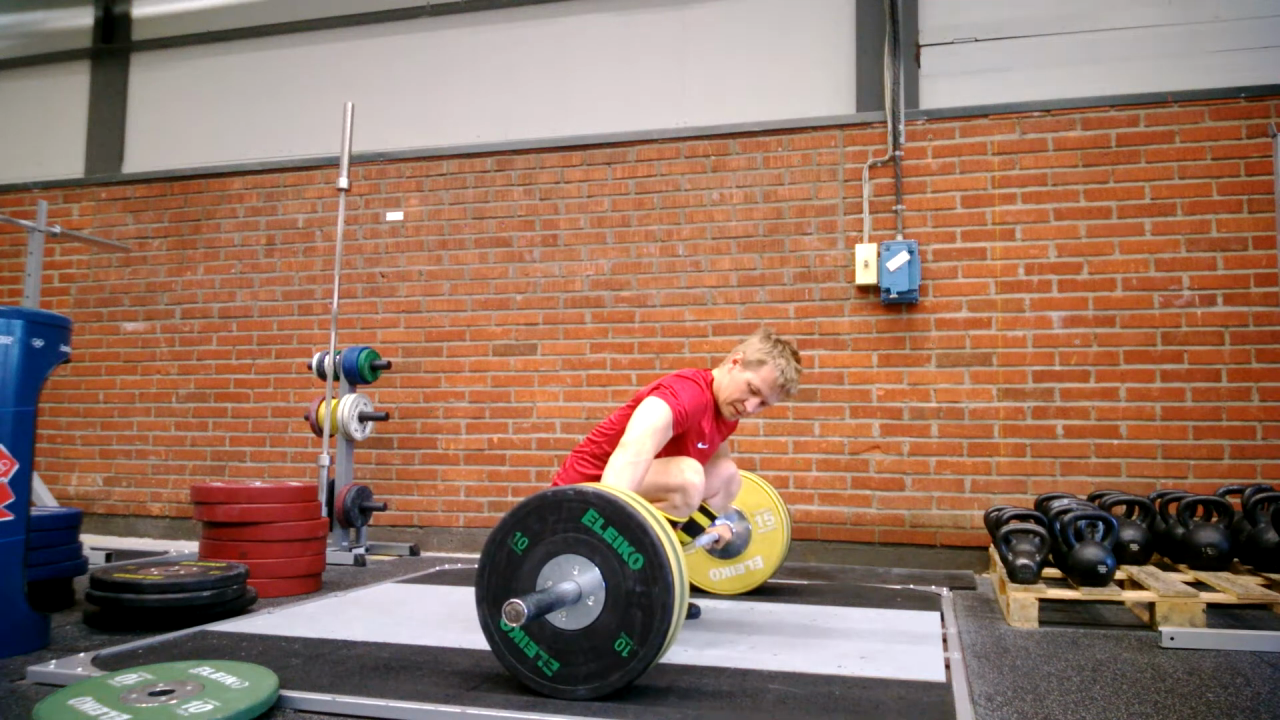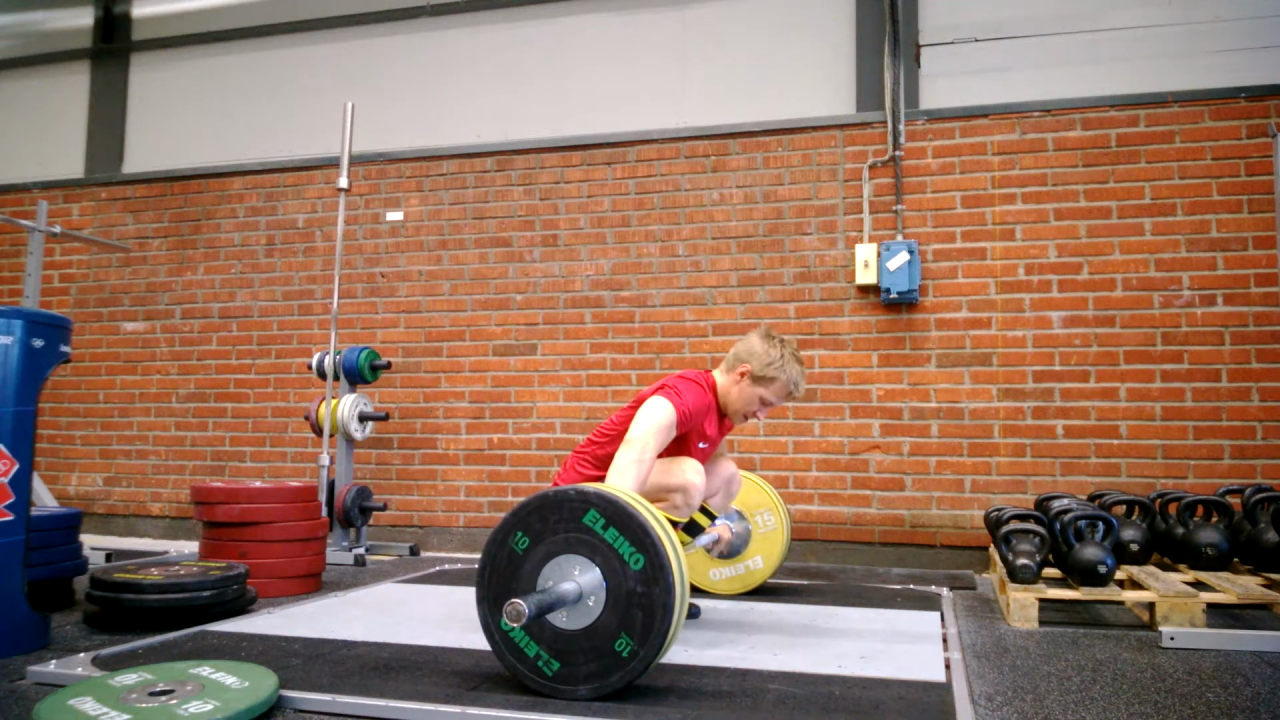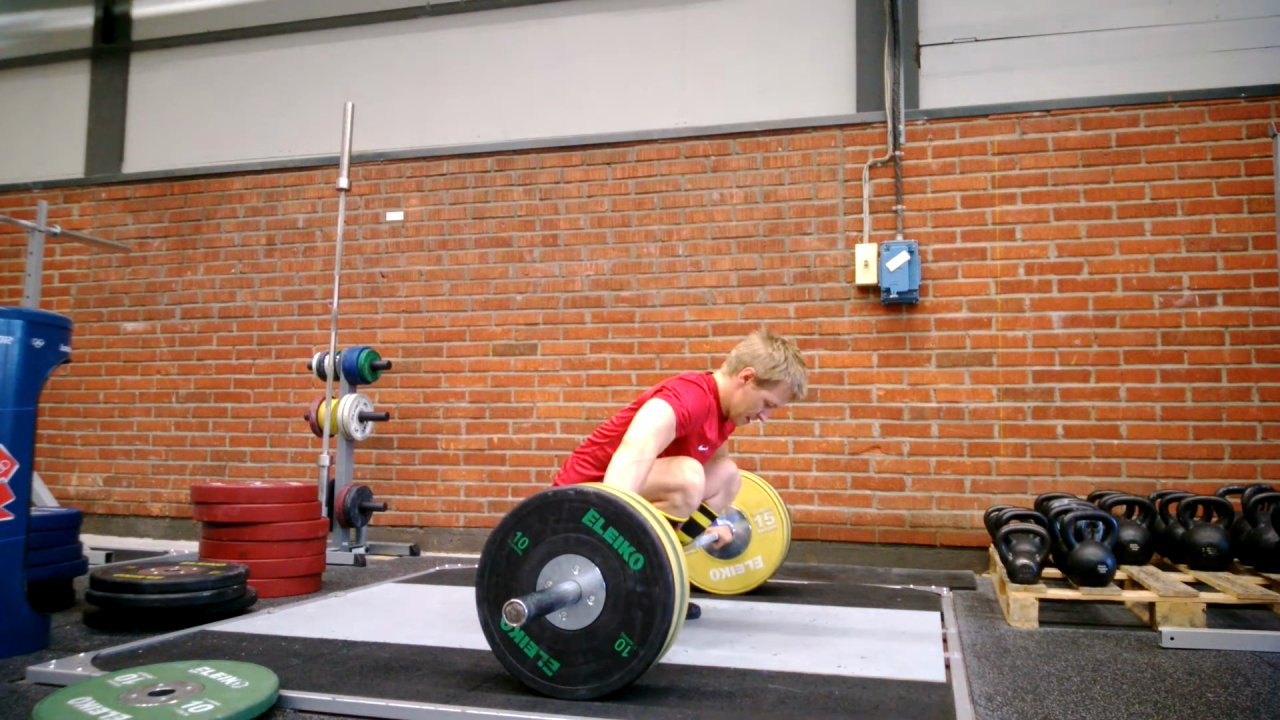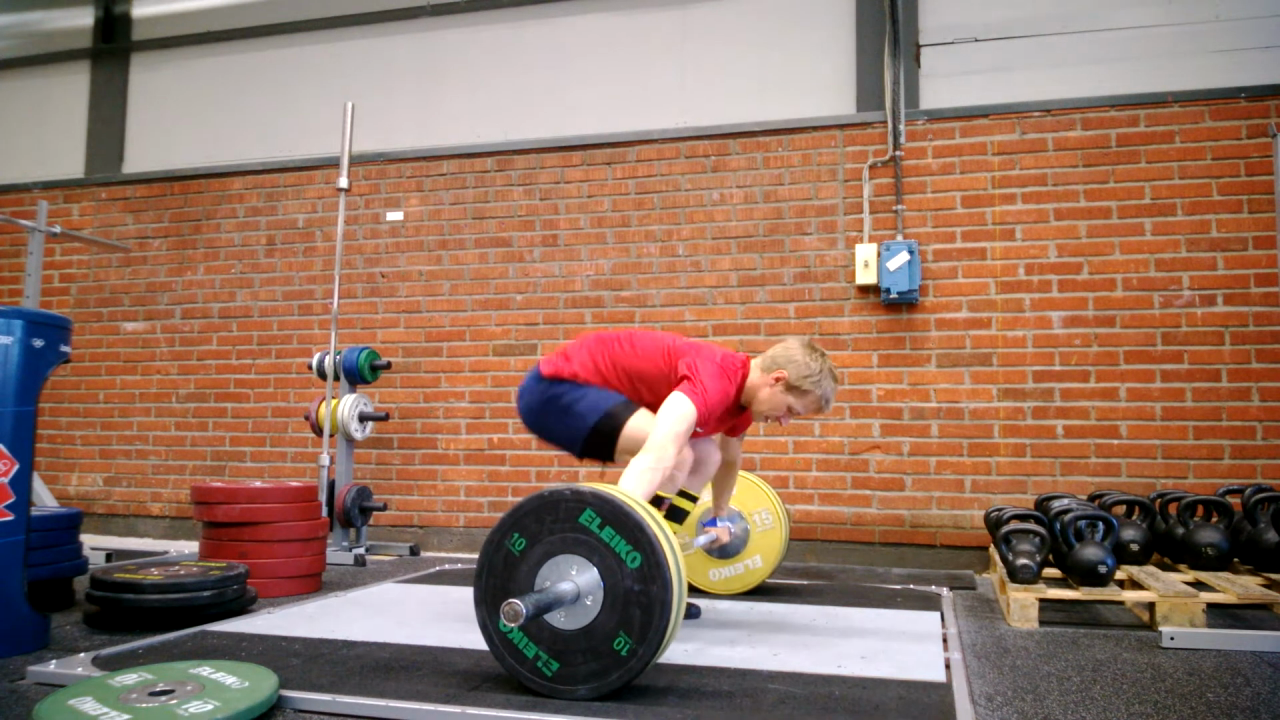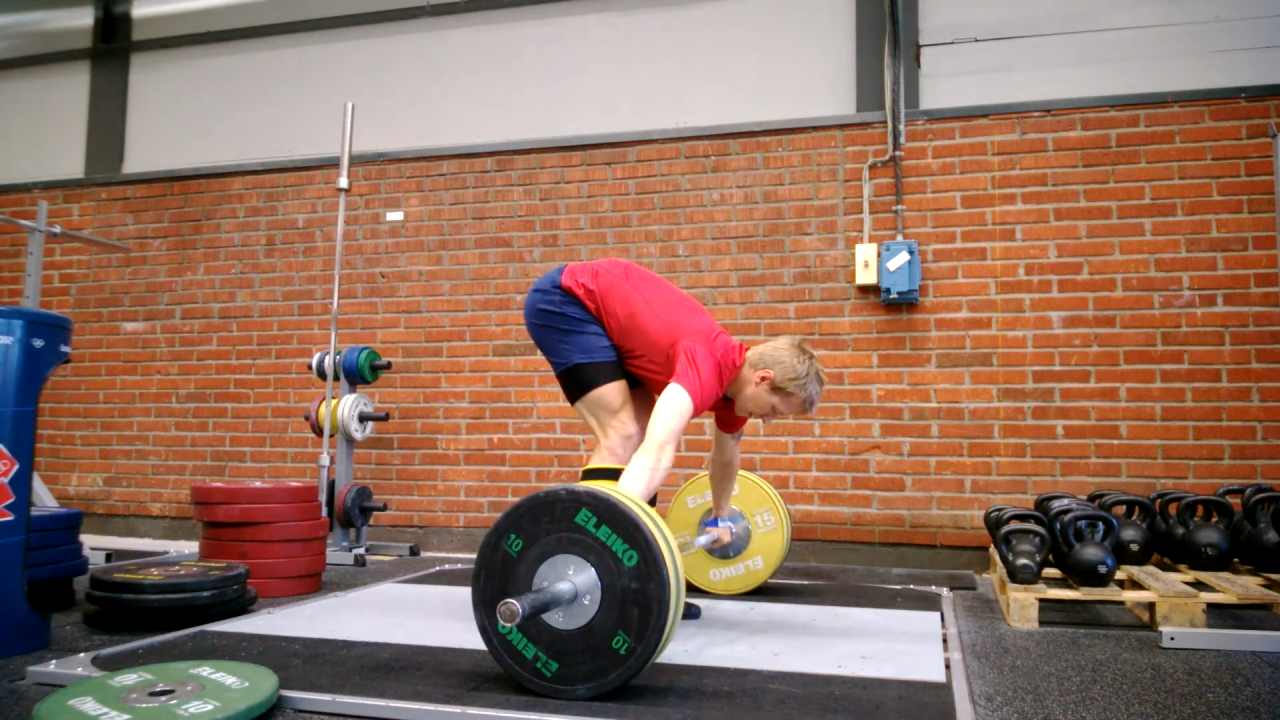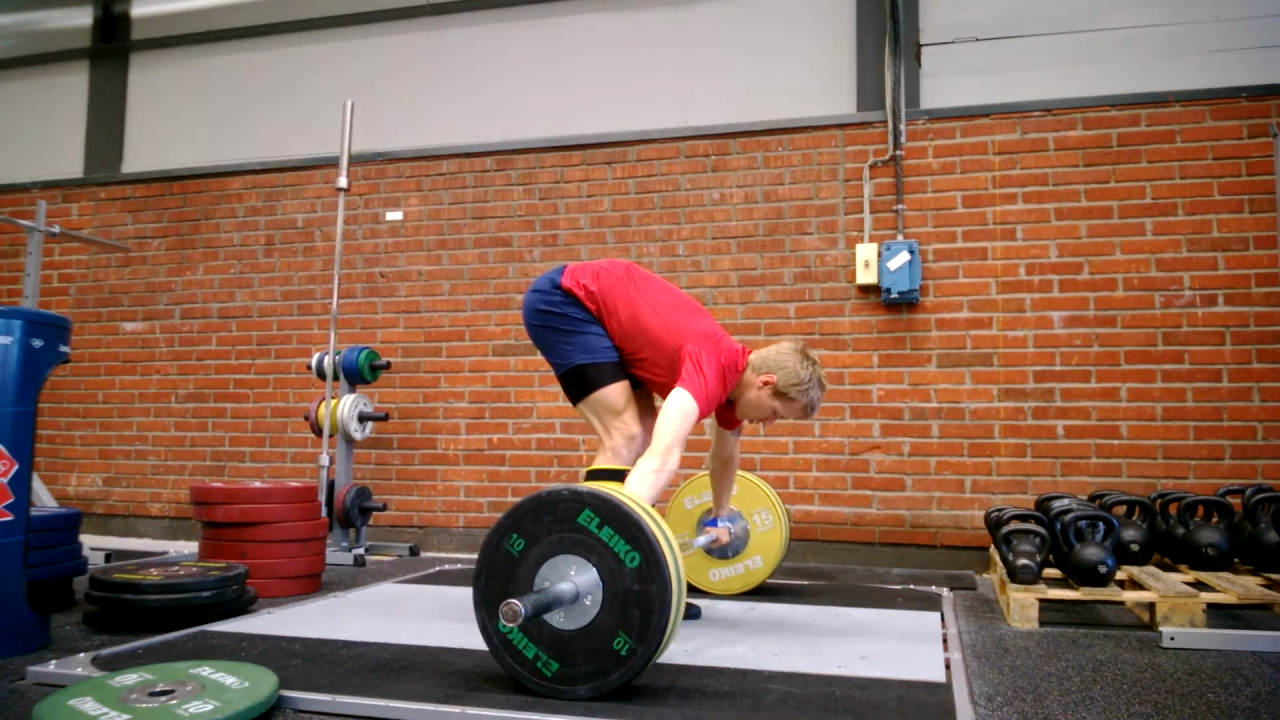
dt=0.5s
person 1, frame 1
left shoulder: (726, 406)
right shoulder: (685, 394)
left elbow: (716, 457)
right elbow: (631, 454)
left wrist: (713, 520)
left knee: (727, 476)
right knee: (686, 477)
person 1, frame 2
left shoulder: (721, 402)
right shoulder: (687, 395)
left elbow: (714, 458)
right elbow: (633, 455)
left wrist: (712, 521)
left knee: (727, 475)
right knee: (687, 477)
person 1, frame 3
left shoulder: (721, 404)
right shoulder: (687, 398)
left elbow: (712, 453)
right elbow: (632, 456)
left wrist: (712, 518)
left knee: (726, 475)
right knee: (685, 477)
person 1, frame 4
left shoulder: (742, 392)
right shoulder: (713, 382)
left elbow: (729, 459)
right elbow: (655, 456)
left wrist: (718, 518)
left hip: (586, 386)
right hip: (555, 387)
left knee: (704, 456)
right knee: (674, 457)
person 1, frame 5
left shoulder: (737, 376)
right shoulder: (707, 370)
left elbow: (725, 456)
right elbow: (656, 453)
left wrist: (720, 518)
left hip: (595, 305)
right hip: (565, 299)
left knee: (642, 435)
right knee: (621, 435)
person 1, frame 6
left shoulder: (737, 376)
right shoulder: (711, 375)
left elbow: (725, 453)
right elbow: (663, 458)
left wrist: (719, 517)
left hip: (591, 306)
right hip: (564, 300)
left knee: (646, 435)
right knee: (625, 436)
